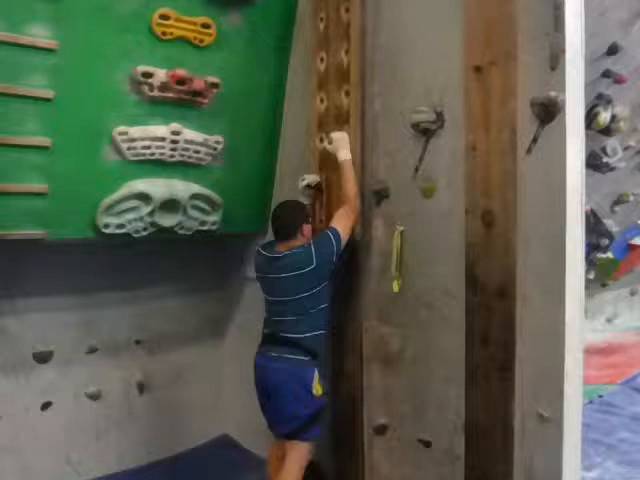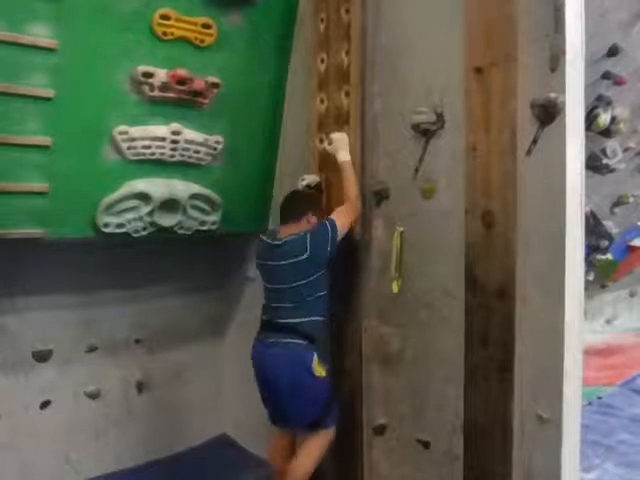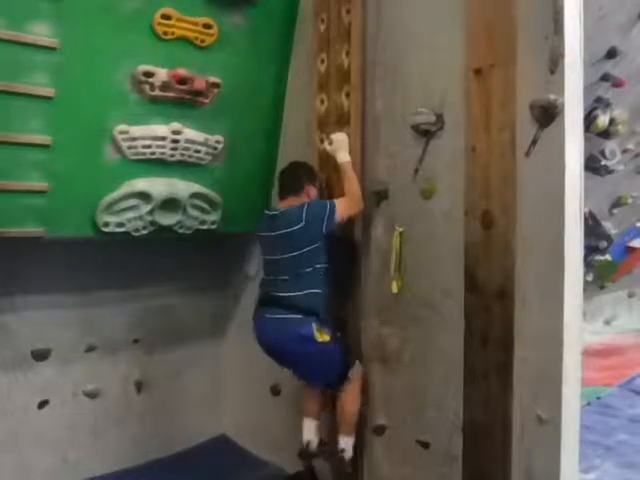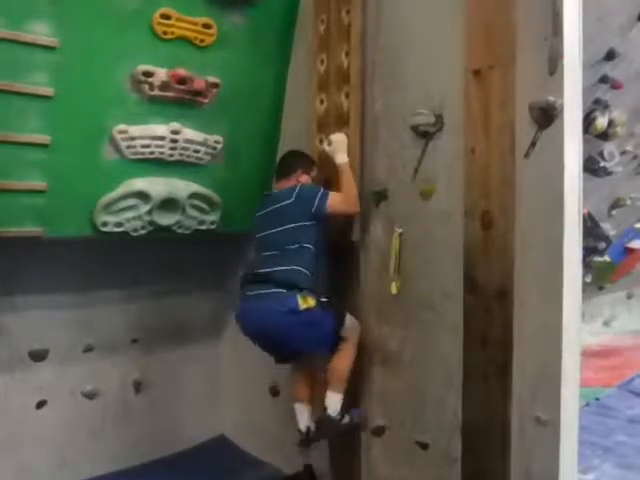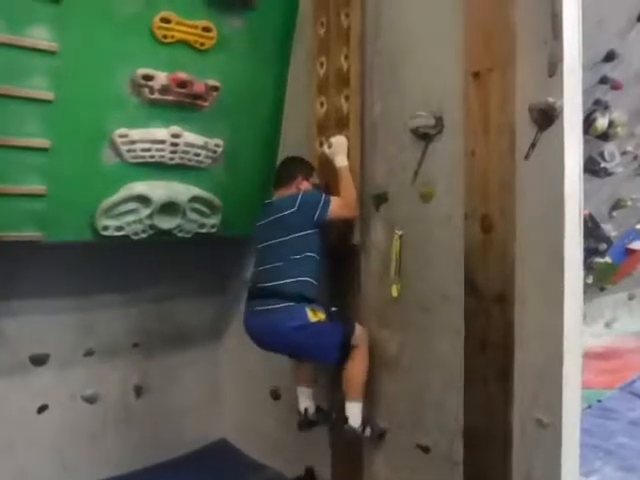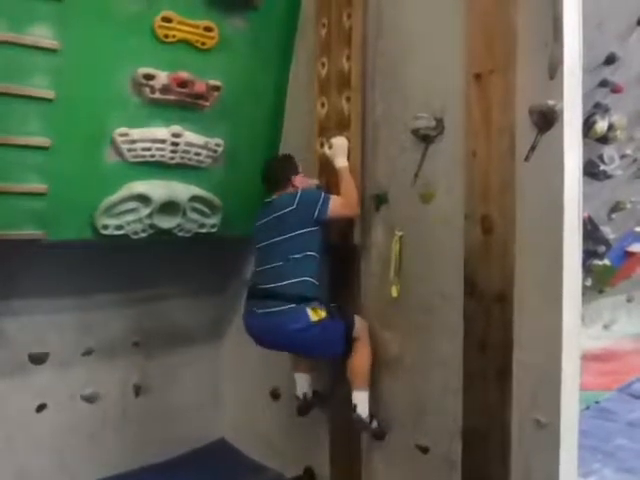
dt=0.4s
person 1, frame 1
left shoulder: (263, 258)
right shoulder: (317, 256)
left elbow: (285, 235)
right elbow: (350, 208)
right wrist: (343, 155)
left hip: (266, 360)
right hip: (298, 366)
left knee: (283, 440)
right knee: (298, 451)
person 1, frame 2
left shoulder: (265, 244)
right shoulder: (313, 243)
right elbow: (352, 208)
left wrist: (309, 192)
right wrist: (343, 156)
left hip: (264, 351)
right hip: (297, 354)
left knee: (285, 428)
right knee: (322, 430)
person 1, frame 3
left shoulder: (267, 221)
right shoulder: (309, 215)
right elbow: (355, 204)
right wrist: (342, 155)
left hip: (265, 324)
right hip: (297, 325)
left knee: (319, 374)
right knee: (352, 375)
left ankle: (309, 441)
right ankle: (346, 453)
person 1, frame 4
left shoulder: (265, 205)
right shoulder: (301, 195)
right elbow: (351, 205)
right wrist: (341, 157)
left hip: (248, 307)
right hip: (280, 303)
left knee: (304, 355)
right knee: (350, 331)
left ankle: (307, 426)
right ankle: (333, 412)
person 1, frame 5
left shoulder: (266, 214)
right shoulder: (303, 202)
right elbow: (351, 209)
right wrist: (341, 160)
left hip: (255, 320)
right hip: (288, 317)
left knee: (309, 341)
right knee: (358, 339)
left ankle: (307, 410)
right ankle: (354, 420)
person 1, frame 6
left shoulder: (265, 213)
right shoulder: (303, 200)
right elbow: (351, 207)
left wrist: (312, 191)
right wrist: (340, 161)
left hip: (255, 319)
right hip: (289, 316)
left knee: (306, 332)
right knee: (359, 330)
left ankle: (304, 396)
right ankle: (362, 411)
